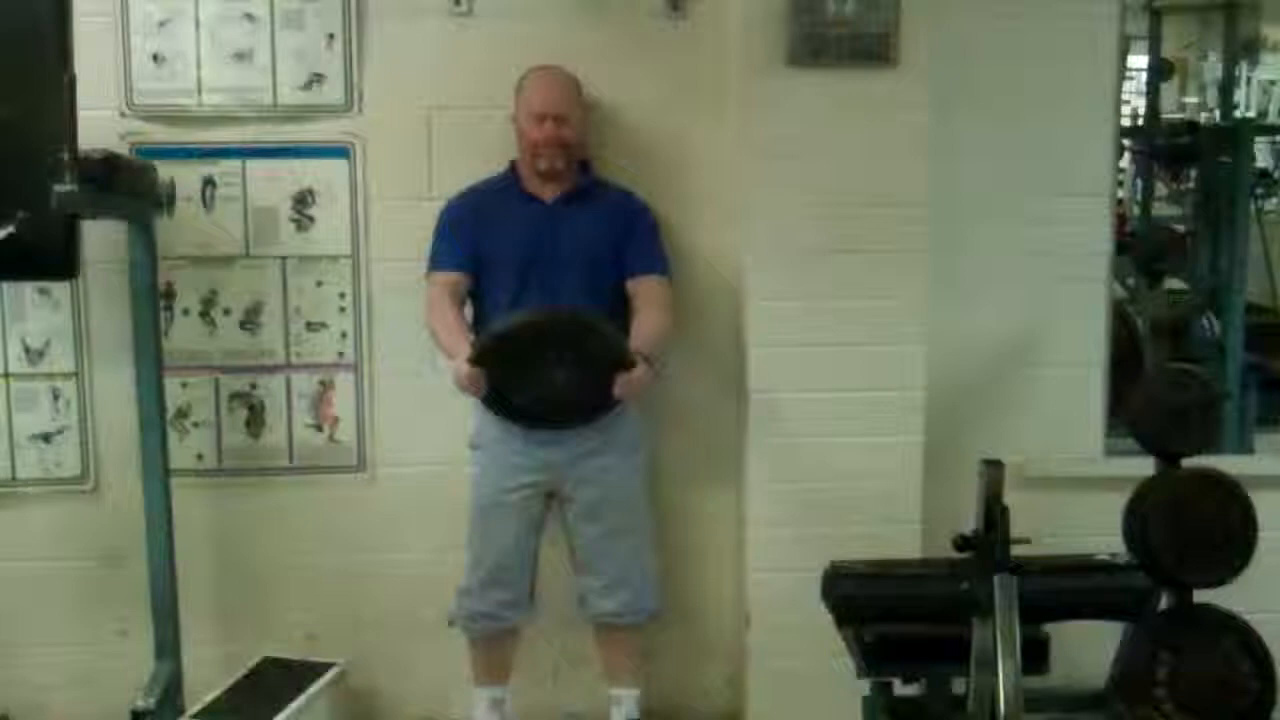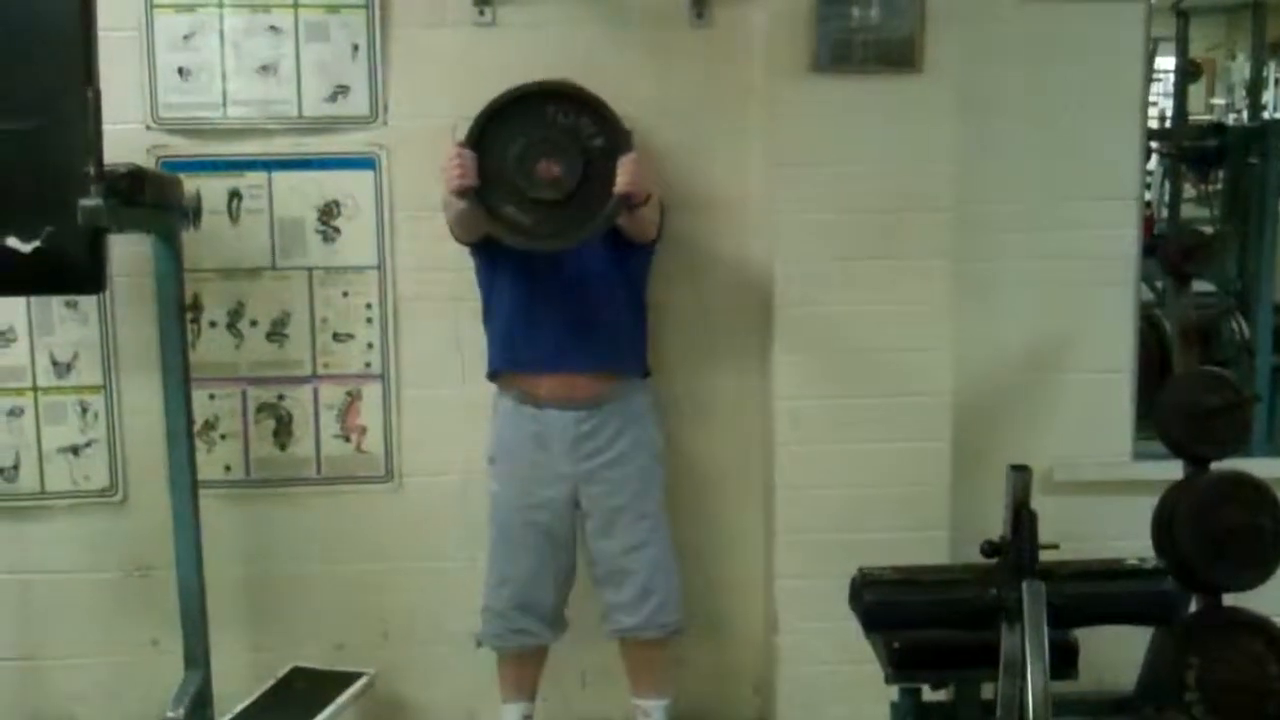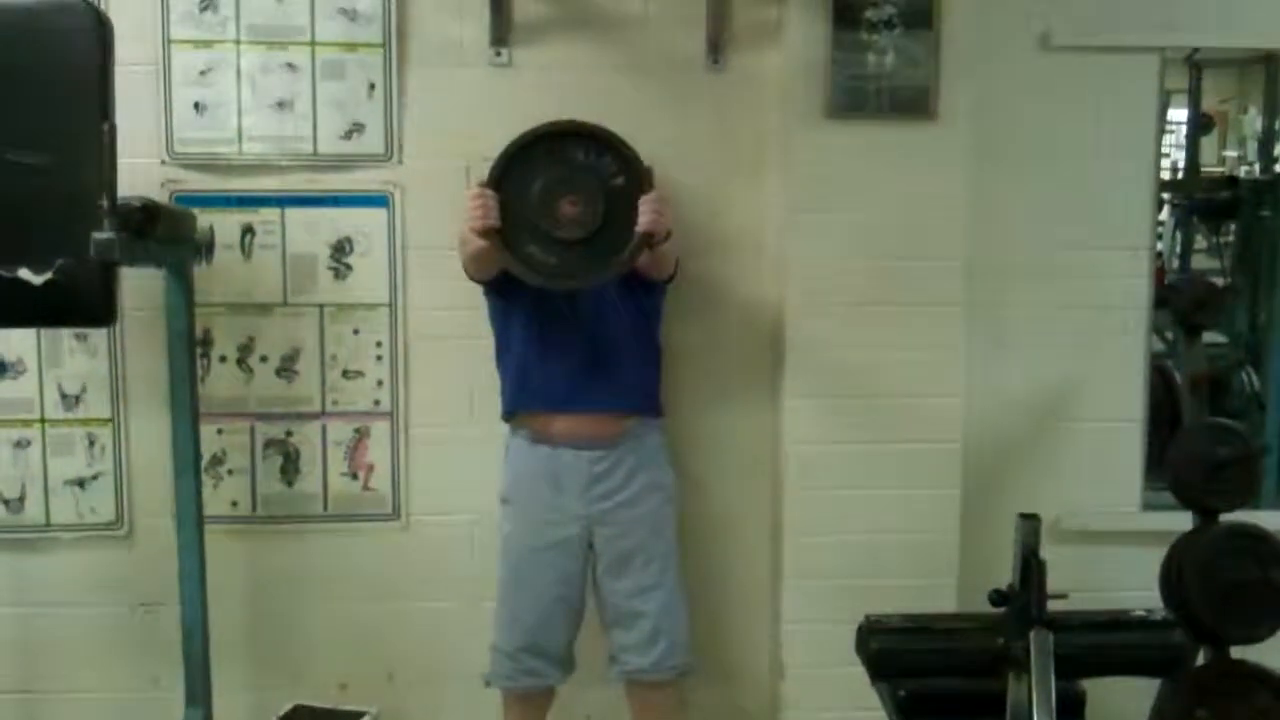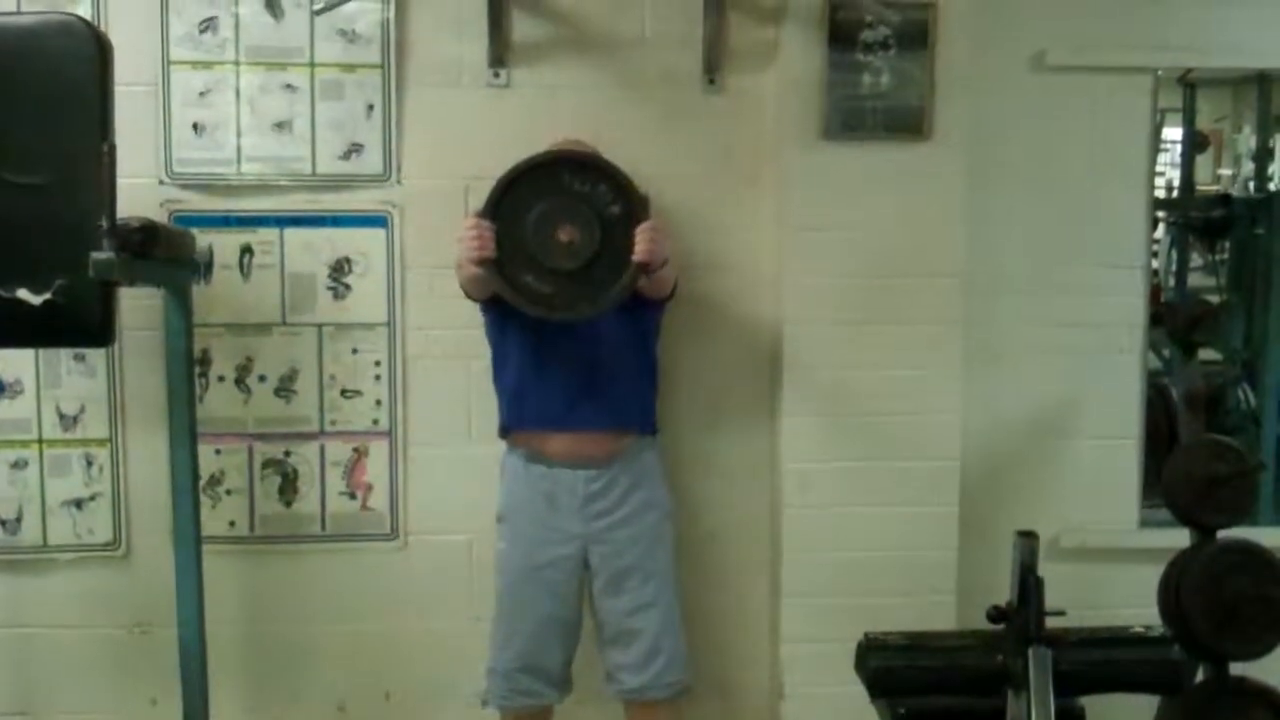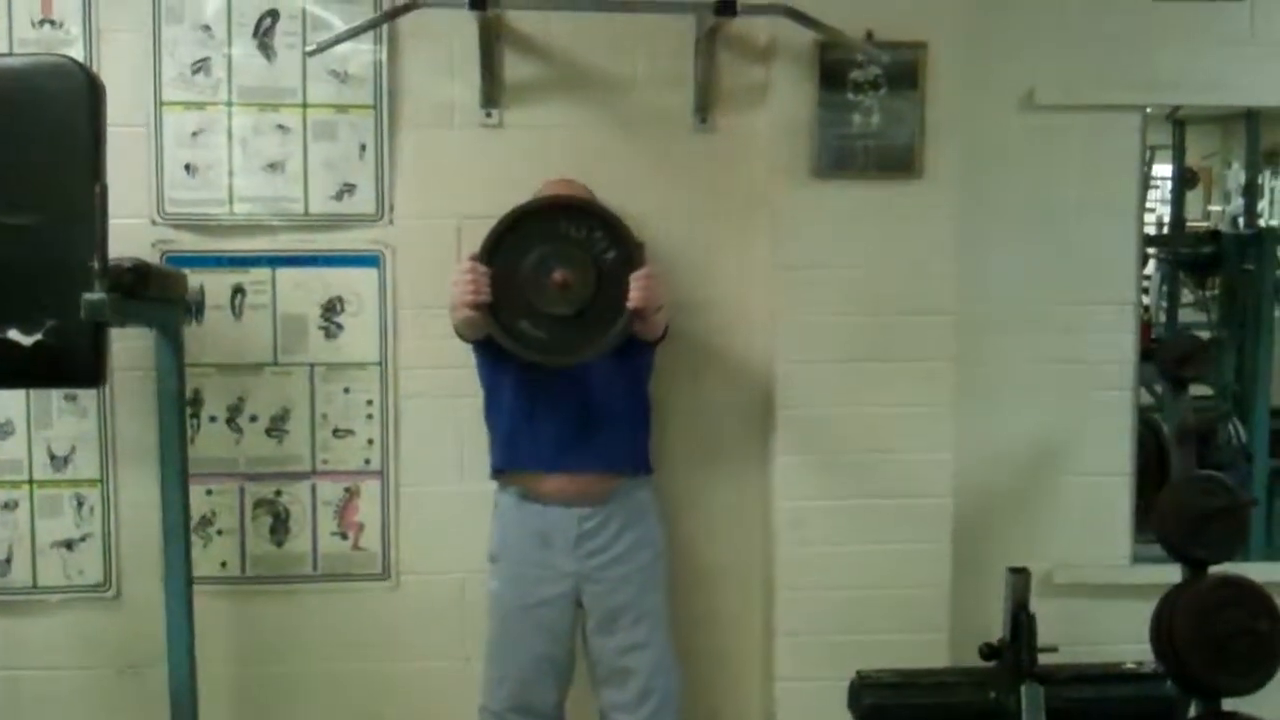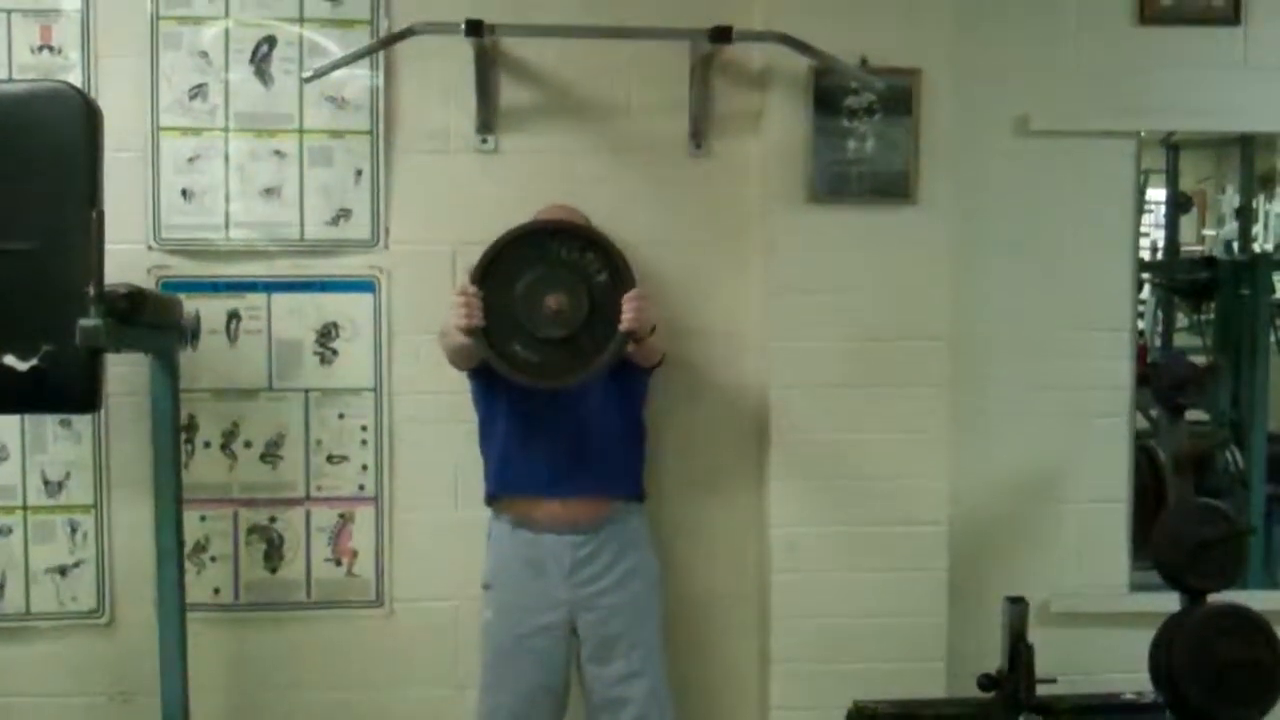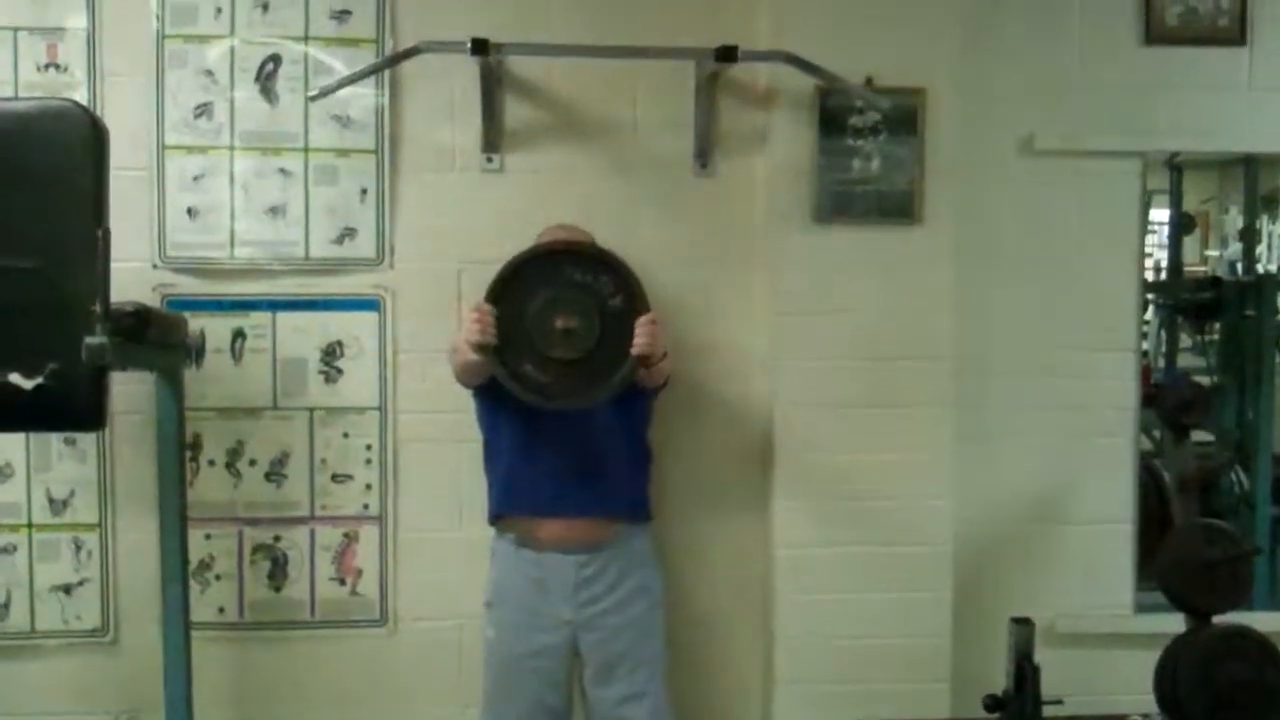
dt=0.7s
person 1, frame 1
left shoulder: (623, 211)
right shoulder: (472, 209)
left elbow: (653, 301)
right elbow: (442, 298)
left wrist: (644, 356)
right wrist: (460, 352)
left hip: (604, 424)
right hip: (508, 424)
left knee: (618, 581)
right knee: (492, 582)
person 1, frame 2
left shoulder: (620, 213)
left elbow: (644, 224)
right elbow: (466, 225)
left wrist: (638, 196)
right wrist: (459, 196)
left hip: (618, 419)
right hip: (526, 422)
left knee: (641, 587)
right knee: (517, 592)
person 1, frame 3
left shoulder: (633, 251)
left elbow: (661, 266)
right elbow: (480, 265)
left wrist: (660, 237)
right wrist: (477, 236)
left hip: (631, 458)
right hip: (539, 461)
left knee: (651, 632)
right knee: (527, 635)
person 1, frame 4
left shoulder: (628, 267)
left elbow: (660, 285)
right elbow: (479, 286)
left wrist: (658, 263)
right wrist: (471, 263)
left hip: (626, 476)
right hip: (536, 481)
left knee: (649, 649)
right knee: (524, 657)
person 1, frame 5
left shoulder: (620, 301)
left elbow: (652, 326)
right elbow: (472, 326)
left wrist: (652, 307)
right wrist: (465, 305)
left hip: (621, 516)
right hip: (527, 519)
person 1, frame 6
left shoulder: (614, 328)
left elbow: (650, 354)
right elbow: (463, 354)
left wrist: (645, 331)
right wrist: (459, 331)
left hip: (614, 543)
right hip: (522, 547)
person 1, frame 7
left shoulder: (621, 347)
right shoulder: (507, 347)
left elbow: (653, 376)
right elbow: (468, 372)
left wrist: (655, 356)
right wrist: (469, 349)
left hip: (618, 564)
right hip: (525, 566)
